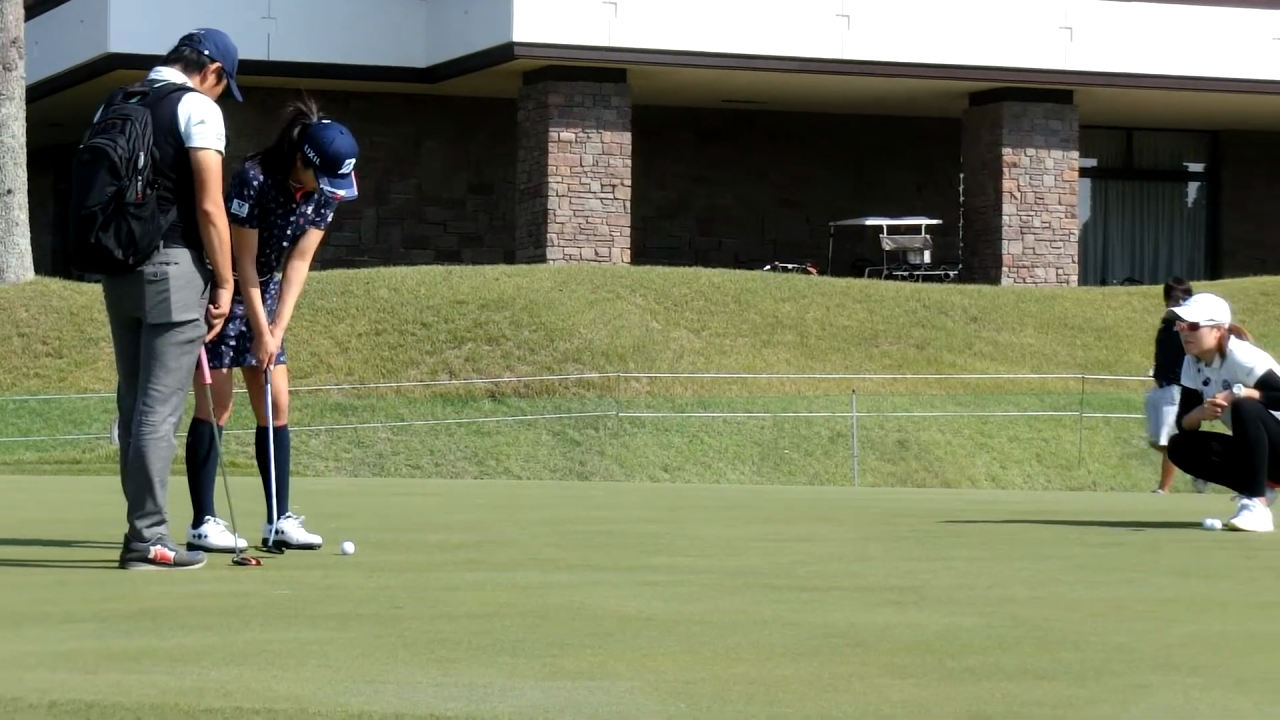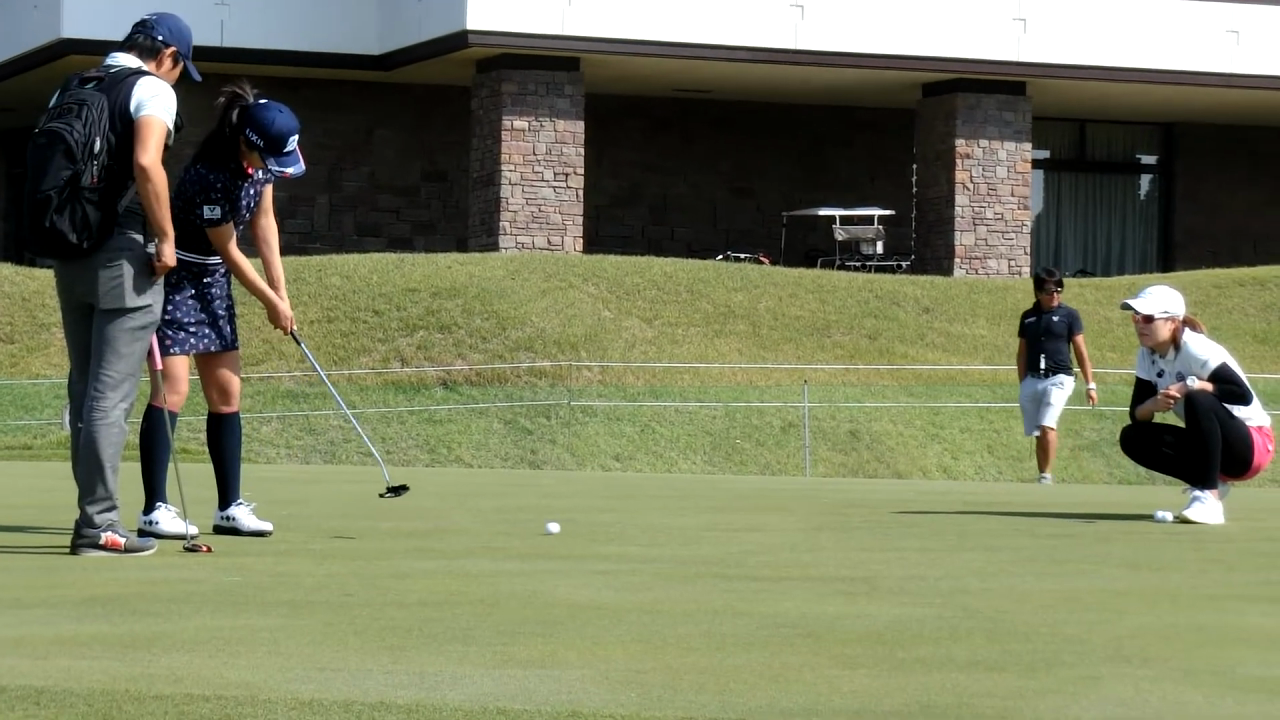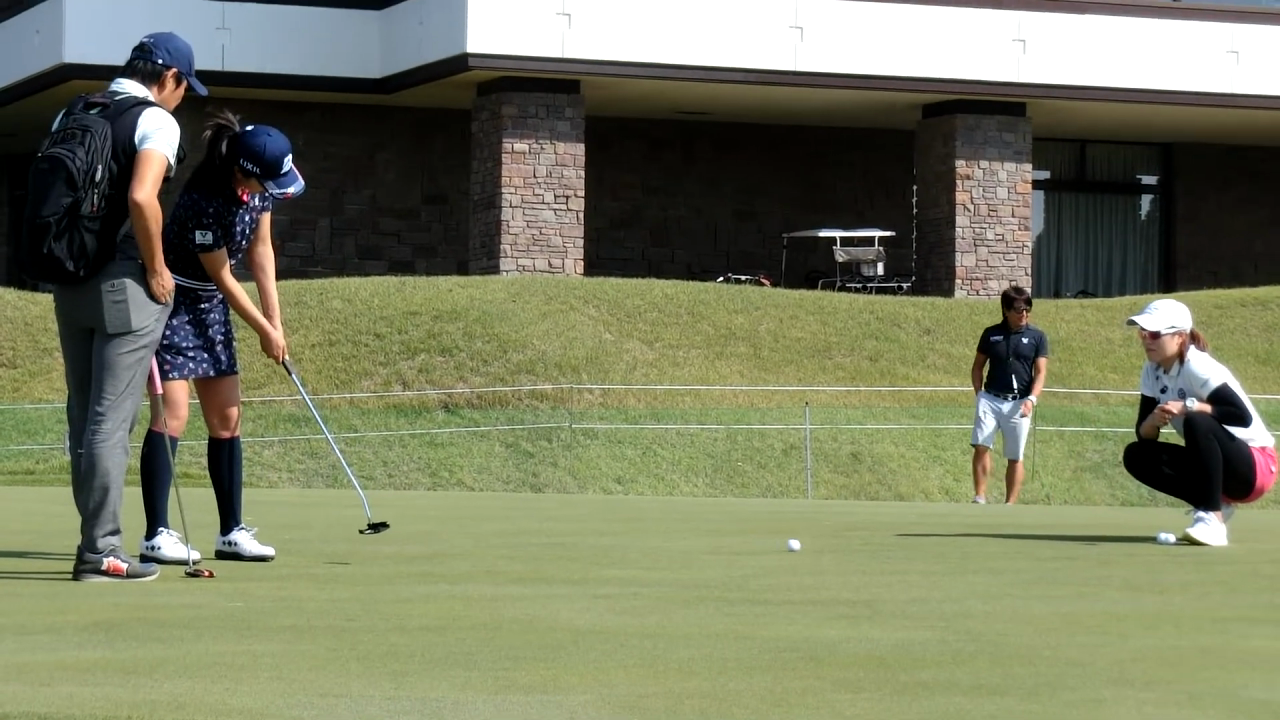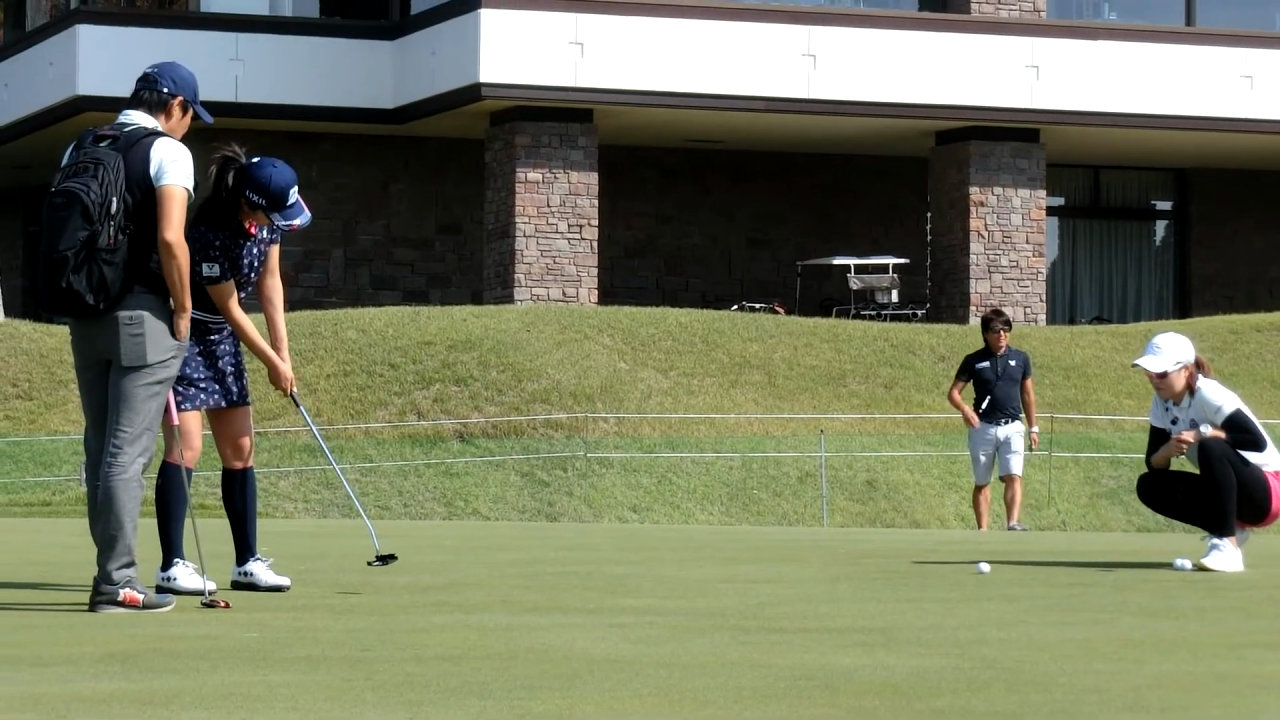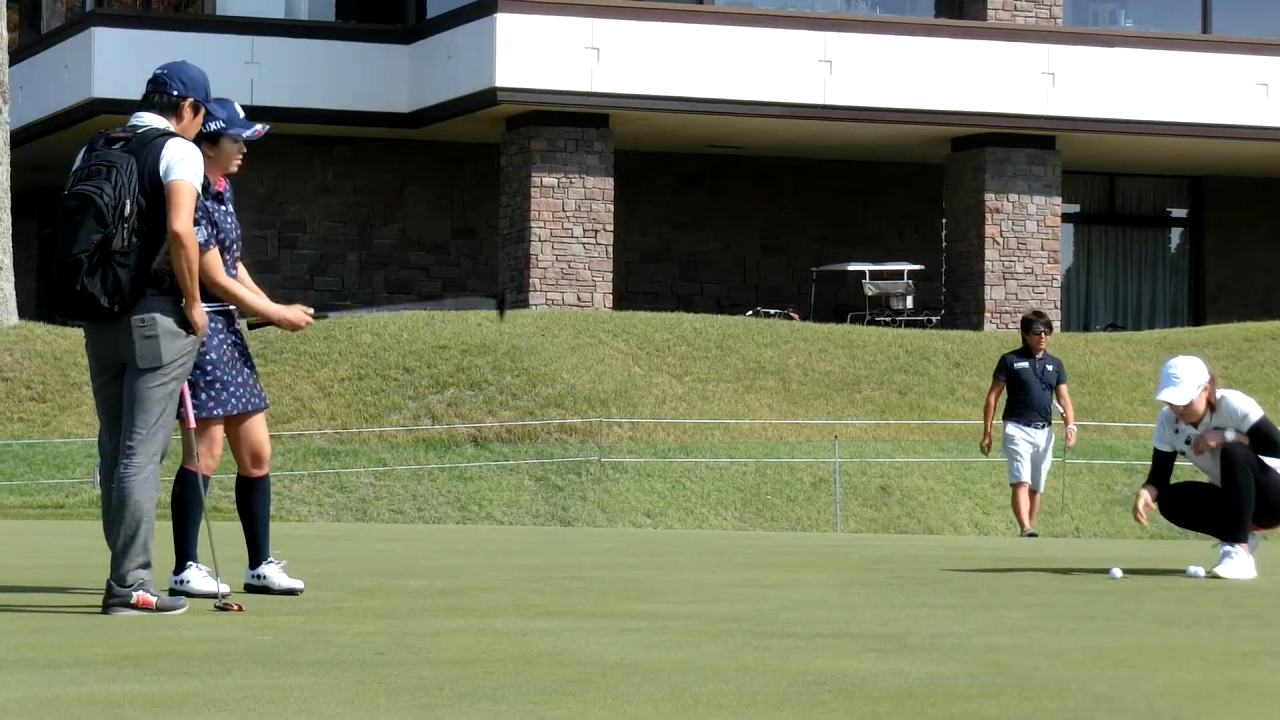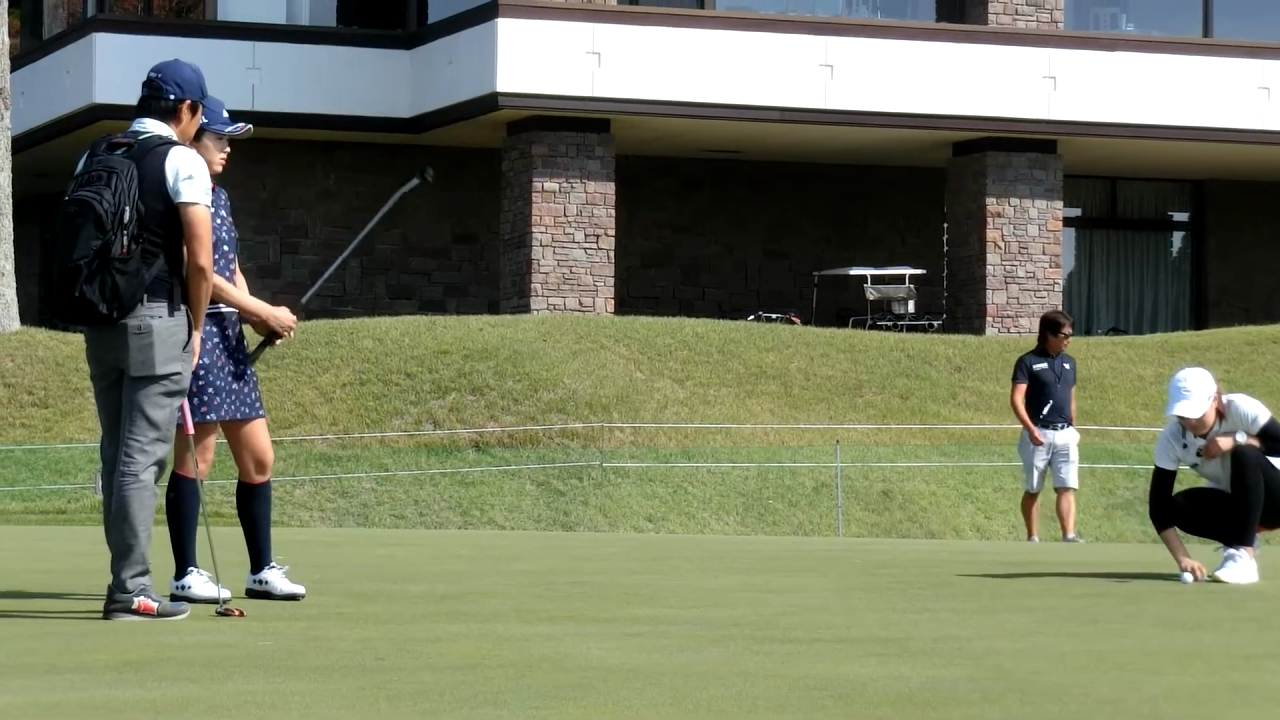
dt=0.7s
person 1, frame 1
right shoulder: (198, 107)
right elbow: (209, 207)
right wrist: (225, 284)
left hip: (119, 268)
right hip: (172, 266)
left knee: (134, 404)
right knee: (159, 408)
left ankle: (144, 527)
right ankle: (148, 539)
person 1, frame 2
right shoulder: (152, 88)
right elbow: (146, 162)
right wrist: (166, 239)
left hip: (71, 255)
right hip: (122, 253)
left knee: (85, 390)
right knee: (110, 394)
left ankle: (94, 513)
right ankle: (98, 524)
person 1, frame 3
left shoulder: (72, 114)
right shoulder: (156, 120)
right elbow: (140, 198)
right wrist: (157, 271)
left hip: (70, 281)
right hip: (122, 281)
left knee: (84, 415)
right knee: (110, 419)
left ankle: (96, 538)
right ankle: (100, 551)
person 1, frame 4
left shoulder: (81, 148)
right shoulder: (168, 150)
right elbow: (170, 238)
right wrist: (183, 310)
left hip: (87, 315)
right hip: (141, 314)
left knee: (101, 448)
right knee: (127, 451)
left ankle: (113, 571)
right ankle: (116, 582)
person 1, frame 5
left shoulder: (94, 151)
right shoulder: (178, 150)
right elbow: (179, 227)
right wrist: (192, 299)
left hip: (100, 315)
right hip: (155, 315)
left knee: (116, 448)
right knee: (142, 452)
left ankle: (125, 574)
right ankle: (130, 583)
person 1, frame 6
left shoulder: (94, 157)
right shoulder: (183, 160)
right elbow: (200, 261)
right wrist: (196, 327)
left hip: (101, 321)
right hip: (157, 320)
left knee: (117, 454)
right knee: (141, 457)
left ankle: (127, 580)
right ankle: (130, 589)
person 2, frame 1
left shoulder: (324, 193)
right shoulder: (253, 178)
left elbow: (298, 262)
right elbow: (244, 261)
left wrist: (278, 329)
right wrist: (263, 330)
left hip: (263, 291)
left knee: (276, 406)
right knee: (216, 403)
left ankle: (279, 519)
right ankle: (203, 522)
person 2, frame 2
left shoulder: (262, 160)
right shoulder: (209, 174)
left elbow: (264, 220)
right elbow: (229, 251)
left wrist: (281, 289)
right wrist: (270, 303)
left hip: (214, 279)
right hip: (177, 277)
left knee: (227, 393)
right knee: (173, 390)
left ankle: (230, 507)
right ankle: (154, 509)
person 2, frame 3
left shoulder: (260, 187)
right shoulder: (204, 199)
left elbow: (261, 249)
right elbow: (223, 276)
left wrist: (276, 319)
right wrist: (265, 332)
left hip: (212, 305)
right hip: (174, 302)
left knee: (227, 418)
right knee: (173, 415)
left ankle: (232, 532)
right ankle: (156, 534)
person 2, frame 4
left shoulder: (268, 218)
right shoulder: (211, 231)
left elbow: (270, 281)
right elbow: (230, 308)
left wrist: (283, 351)
right wrist: (272, 363)
left hip: (222, 337)
right hip: (184, 334)
left knee: (240, 449)
right knee: (187, 446)
left ankle: (247, 562)
right ankle: (172, 565)
person 2, frame 5
left shoulder: (223, 192)
right shoulder: (191, 199)
right elbow: (216, 280)
left wrist: (269, 305)
right wrist: (280, 314)
left hip: (228, 331)
right hip: (199, 330)
left knee: (257, 453)
right knee: (206, 450)
left ankle: (260, 566)
right ankle: (184, 570)
person 2, frame 6
left shoulder: (220, 197)
right elbow: (205, 279)
left wrist: (259, 316)
right wrist: (267, 312)
left hip: (230, 339)
right hip: (195, 335)
left knee: (259, 459)
right knee: (196, 456)
left ankle: (263, 571)
right ankle: (186, 574)
person 3, frame 1
left shoulder: (1242, 357)
right shoulder: (1191, 364)
right elbow: (1183, 424)
left wrist: (1237, 392)
right wrist: (1199, 413)
right hip: (1255, 453)
left knee: (1245, 408)
right knee: (1180, 446)
left ankle: (1256, 505)
right ankle: (1258, 491)
person 3, frame 2
left shoulder: (1196, 349)
right shoulder: (1146, 355)
left elbow: (1244, 395)
right elbow: (1136, 415)
left wrist: (1190, 385)
right wrist: (1153, 404)
right hip: (1210, 445)
left knee: (1198, 400)
right knee: (1132, 438)
left ankle: (1209, 499)
right ankle: (1211, 483)
person 3, frame 3
left shoulder: (1198, 367)
right shoulder: (1152, 371)
left elbow: (1242, 417)
right elbow: (1144, 435)
left wrist: (1188, 405)
right wrist: (1153, 419)
right hip: (1215, 466)
left knee: (1197, 422)
right knee: (1136, 455)
left ankle: (1213, 520)
right ankle: (1216, 504)
person 3, frame 4
left shoulder: (1208, 395)
right shoulder: (1162, 402)
left elbow: (1257, 441)
right elbow: (1153, 465)
left wrist: (1203, 432)
right wrist: (1167, 450)
right hip: (1226, 493)
left knee: (1211, 448)
right knee: (1149, 486)
left ankle: (1228, 547)
right ankle: (1230, 530)
person 3, frame 5
left shoulder: (1232, 404)
right shoulder: (1167, 421)
right elbow: (1159, 478)
left wrist: (1226, 435)
right wrist: (1145, 494)
right hip: (1233, 500)
left knee: (1233, 451)
right knee: (1170, 499)
left ankle: (1240, 553)
right ankle: (1240, 538)
person 3, frame 6
left shoulder: (1241, 408)
right shoulder: (1172, 437)
right elbow: (1159, 504)
left wrist: (1238, 439)
right wrist: (1182, 557)
right hip: (1233, 503)
left knee: (1245, 454)
right knee: (1180, 507)
left ankle: (1244, 556)
right ankle: (1242, 540)
person 4, frame 1
right shoulder: (1166, 322)
left hip: (1176, 390)
right hip: (1159, 389)
left knee: (1165, 442)
right knee: (1156, 440)
left ankle: (1163, 491)
person 4, frame 2
left shoulder: (1070, 315)
right shoulder: (1027, 317)
left elbow: (1081, 351)
left wrist: (1090, 385)
right wrist: (1022, 382)
left hip: (1059, 379)
right hip: (1031, 381)
left knee: (1047, 427)
right knee: (1039, 435)
left ankle: (1046, 475)
right ankle: (1046, 484)
person 4, frame 3
left shoulder: (1037, 337)
right shoulder: (990, 334)
left elbow: (1040, 373)
right elbow: (977, 367)
left wrist: (1031, 400)
right wrist: (979, 394)
left hip: (1018, 404)
right hip: (990, 400)
left knee: (1015, 458)
right knee: (981, 449)
left ankle: (1009, 506)
right ankle: (979, 498)
person 4, frame 4
left shoulder: (1021, 358)
right shoulder: (973, 361)
left elbow: (1027, 394)
right elbow: (954, 391)
left wrist: (1033, 427)
right wrist: (965, 410)
left hip: (1012, 427)
right hip: (982, 428)
left knee: (1013, 476)
right knee: (981, 483)
left ankle: (1013, 524)
right ankle: (983, 531)
person 4, frame 5
left shoulder: (1056, 364)
right shoulder: (1010, 360)
left elbow: (1064, 399)
right elbow: (992, 397)
left wrist: (1070, 426)
right wrist: (987, 432)
left hip: (1044, 432)
right hip: (1017, 430)
left knee: (1036, 489)
right knee: (1022, 483)
left ankle: (1027, 532)
right ankle: (1026, 532)
person 4, frame 6
left shoulder: (1069, 362)
right shoulder: (1027, 362)
right elbow: (1016, 399)
left wrist: (1074, 431)
right wrist: (1031, 429)
left hip: (1065, 435)
right hip: (1039, 434)
left knee: (1067, 488)
right knee: (1032, 490)
left ankle: (1069, 537)
right ankle: (1033, 540)
